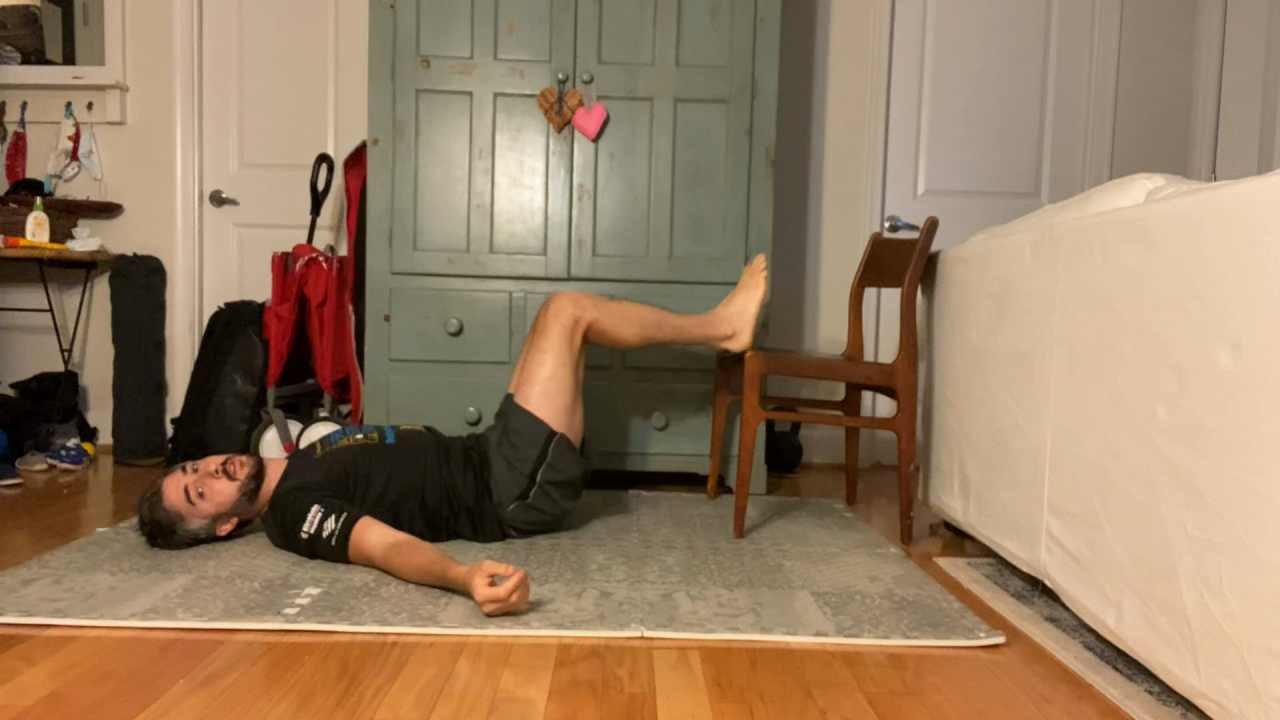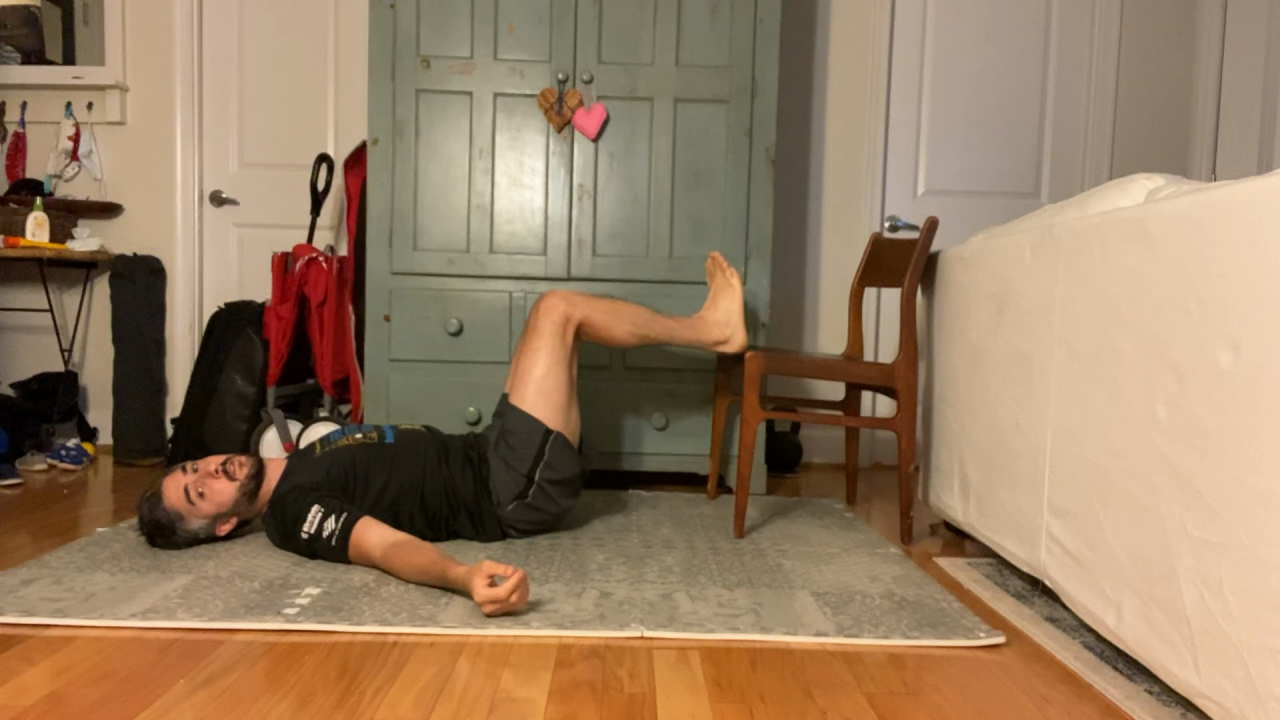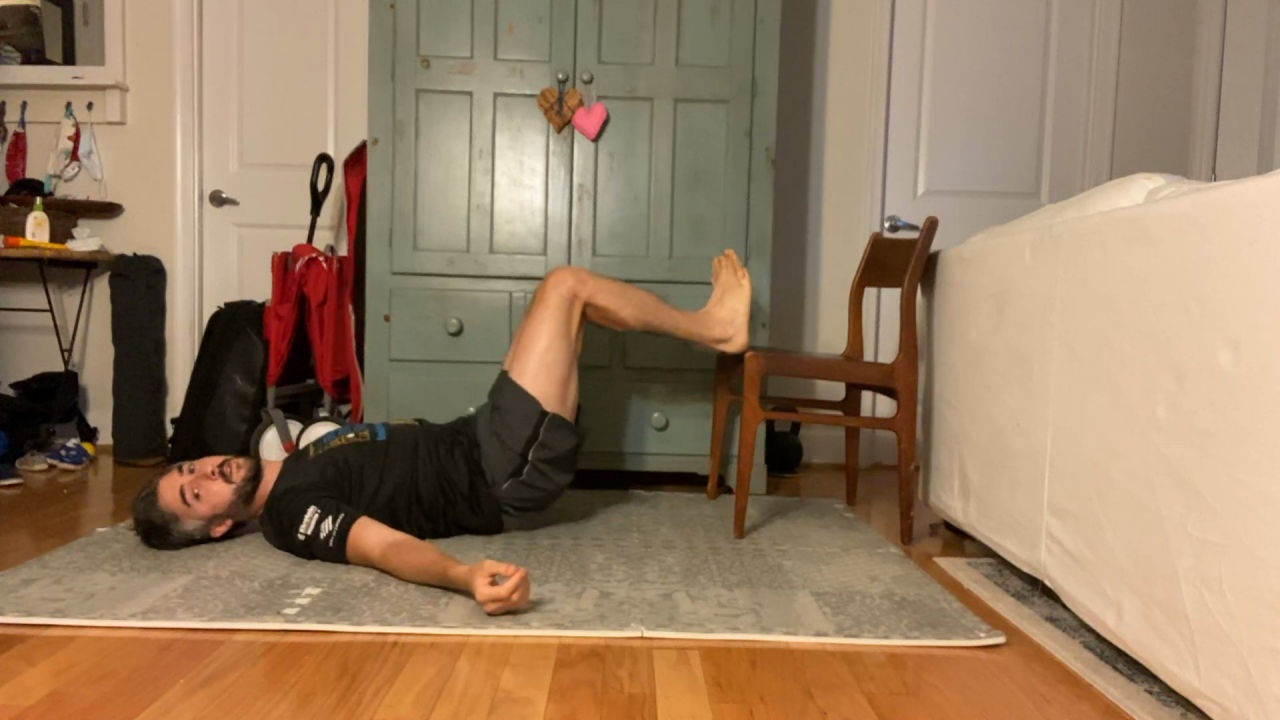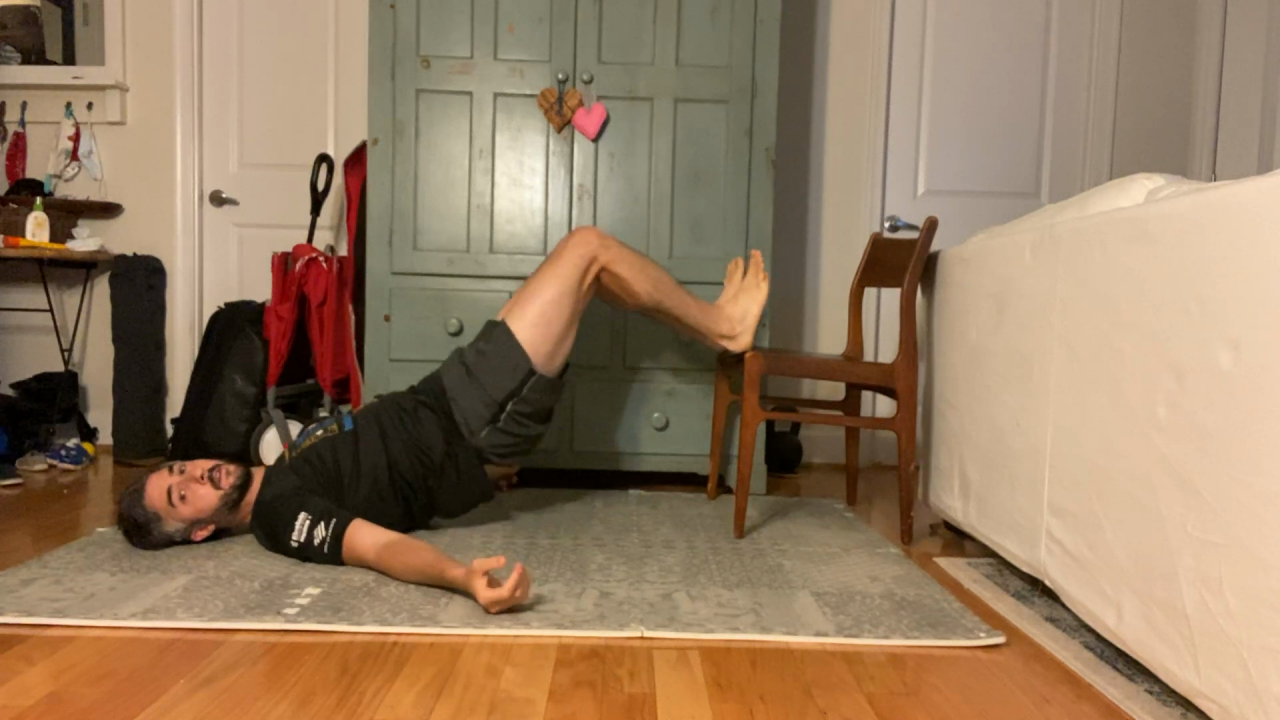
dt=0.7s
person 1, frame 1
left shoulder: (301, 467)
right shoulder: (296, 515)
right elbow: (389, 547)
right wrist: (464, 576)
left hip: (482, 457)
right hip: (516, 492)
left knee: (568, 314)
right knee: (568, 310)
left ankle: (717, 326)
right ankle: (718, 326)
person 1, frame 2
left shoulder: (300, 466)
right shoulder: (297, 514)
right elbow: (390, 547)
right wrist: (463, 577)
left hip: (485, 461)
right hip: (517, 491)
left knee: (560, 314)
right knee: (557, 308)
left ankle: (706, 328)
right ankle: (709, 329)
person 1, frame 3
left shoulder: (297, 470)
right shoulder: (294, 516)
right elbow: (389, 547)
right wrist: (463, 575)
left hip: (476, 445)
right hip: (508, 472)
left knee: (569, 293)
right knee: (566, 285)
left ankle: (708, 325)
right ankle: (714, 327)
person 1, frame 4
left shoulder: (281, 479)
right shoulder: (283, 519)
right elbow: (383, 547)
right wrist: (463, 576)
left hip: (448, 405)
right hip: (480, 419)
left knee: (588, 256)
right knee: (590, 245)
left ankle: (713, 322)
right ankle: (722, 326)
